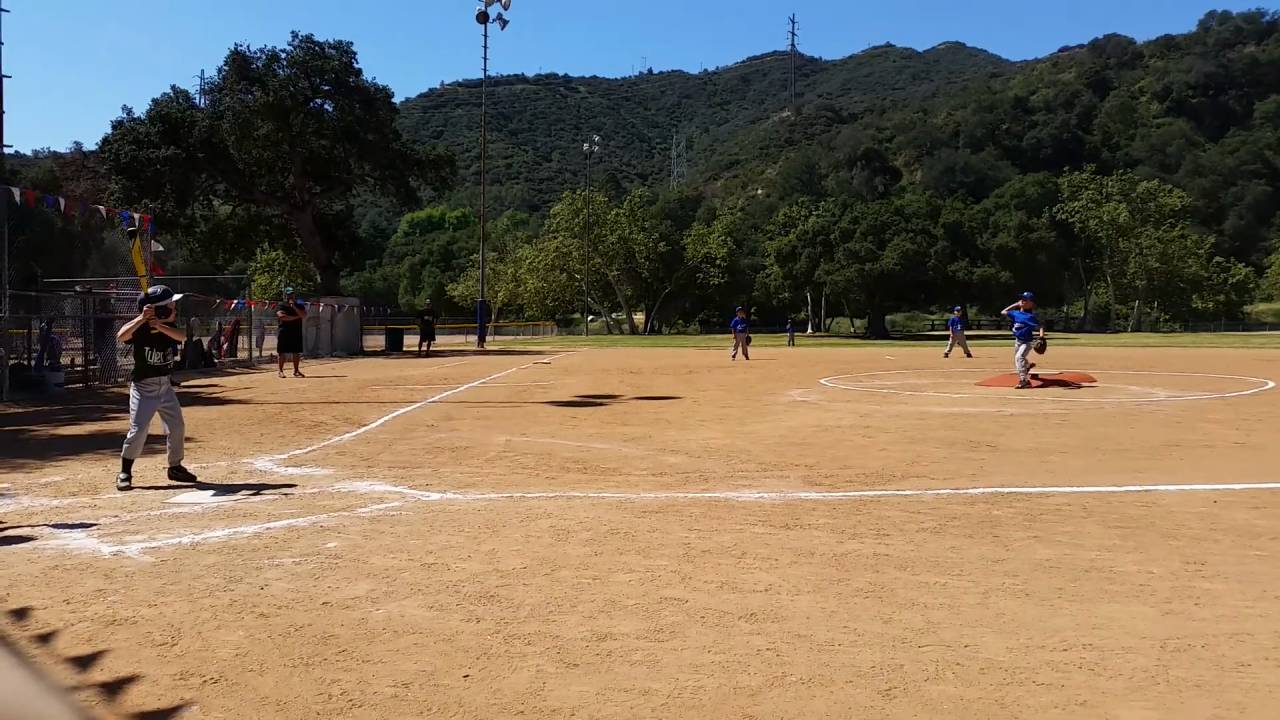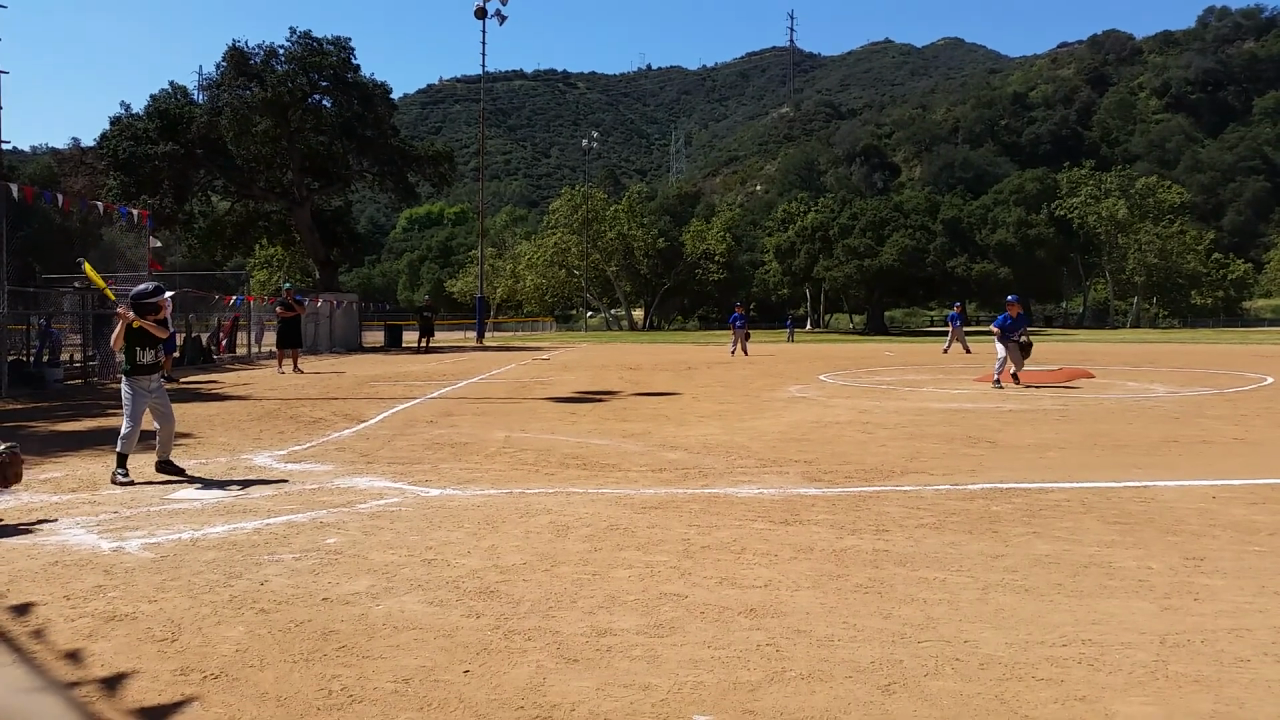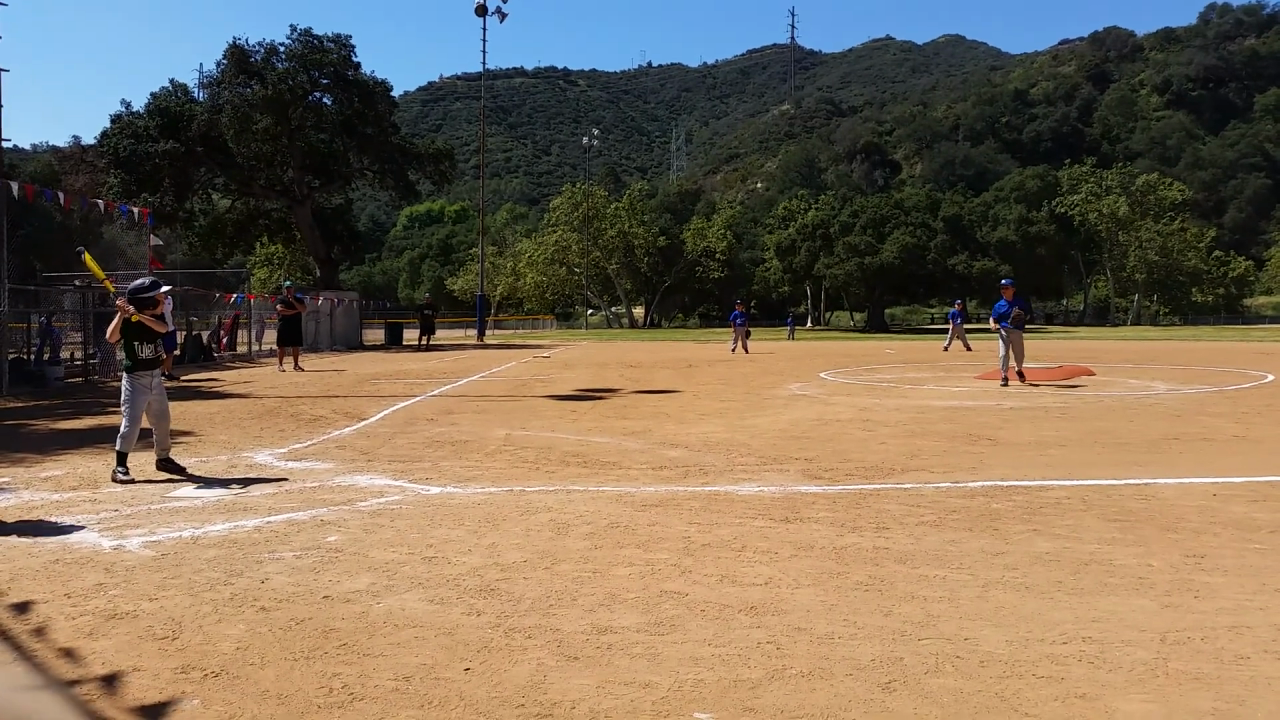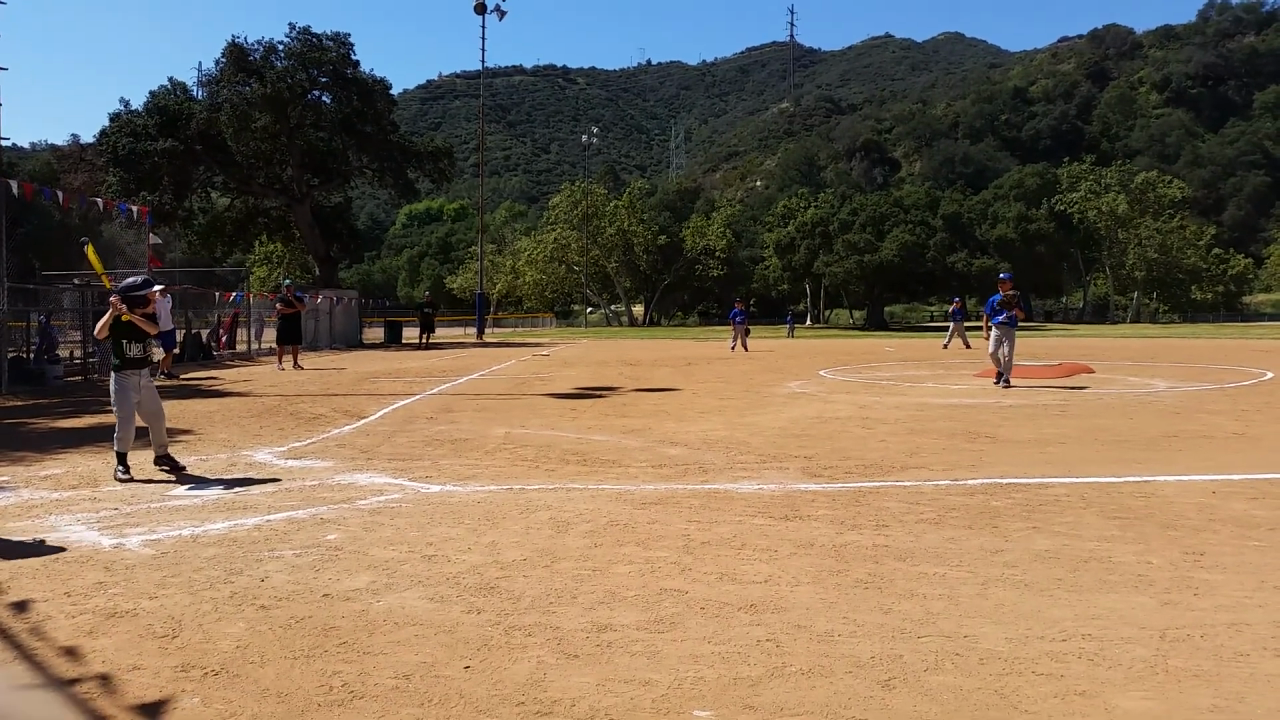
dt=0.7s
person 1, frame 1
left shoulder: (168, 327)
right shoulder: (141, 329)
left elbow: (181, 336)
right elbow: (121, 336)
left wrist: (160, 326)
right wrist: (142, 318)
left hip: (165, 385)
right hip: (143, 387)
left knee: (176, 427)
right knee: (138, 429)
left ankle: (175, 467)
right ankle: (124, 472)
person 1, frame 2
left shoulder: (158, 323)
right shoulder: (130, 328)
left elbow: (164, 333)
right elbow: (115, 345)
left wrist: (141, 322)
right wrist: (123, 322)
left hip: (155, 381)
right hip: (134, 382)
left knee: (167, 421)
right knee: (132, 423)
left ankle: (163, 460)
right ankle: (119, 469)
person 1, frame 3
left shoulder: (156, 318)
right shoulder: (127, 322)
left elbow: (163, 328)
right elbow: (111, 338)
left wrist: (140, 316)
right wrist: (121, 314)
left hip: (156, 377)
right hip: (135, 379)
left knee: (162, 420)
right knee: (131, 421)
left ankle: (163, 458)
right ankle: (120, 467)
person 1, frame 4
left shoulder: (148, 317)
right shoulder: (117, 320)
left elbow: (154, 330)
right elbow: (98, 334)
left wrist: (131, 316)
right wrist: (112, 312)
left hip: (144, 376)
right hip: (123, 378)
left knee: (157, 417)
right knee: (125, 421)
left ankle: (161, 455)
right ankle: (121, 465)
